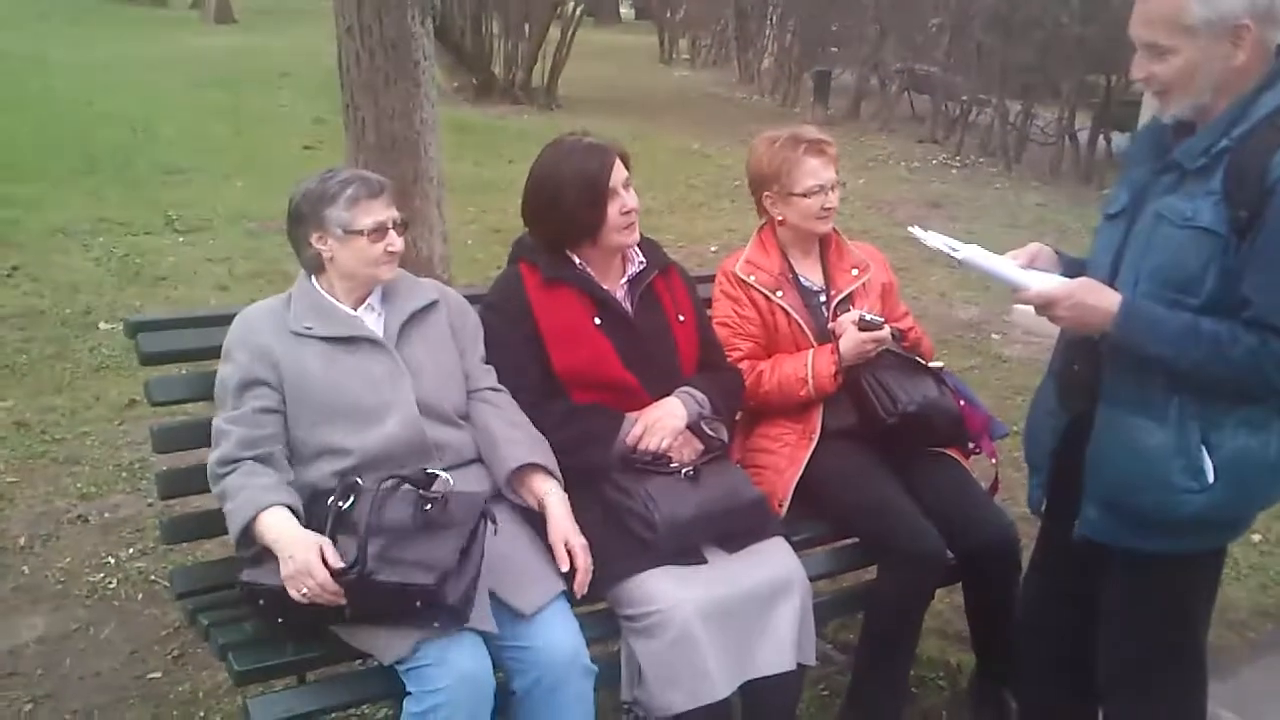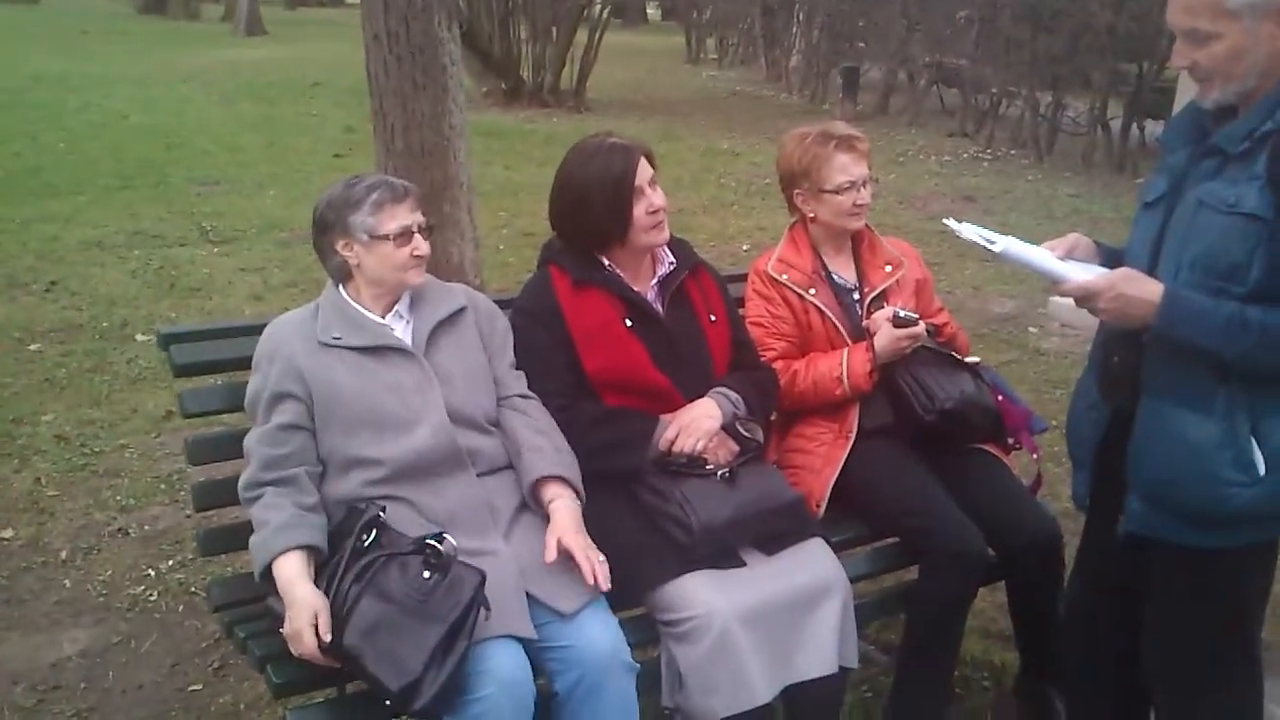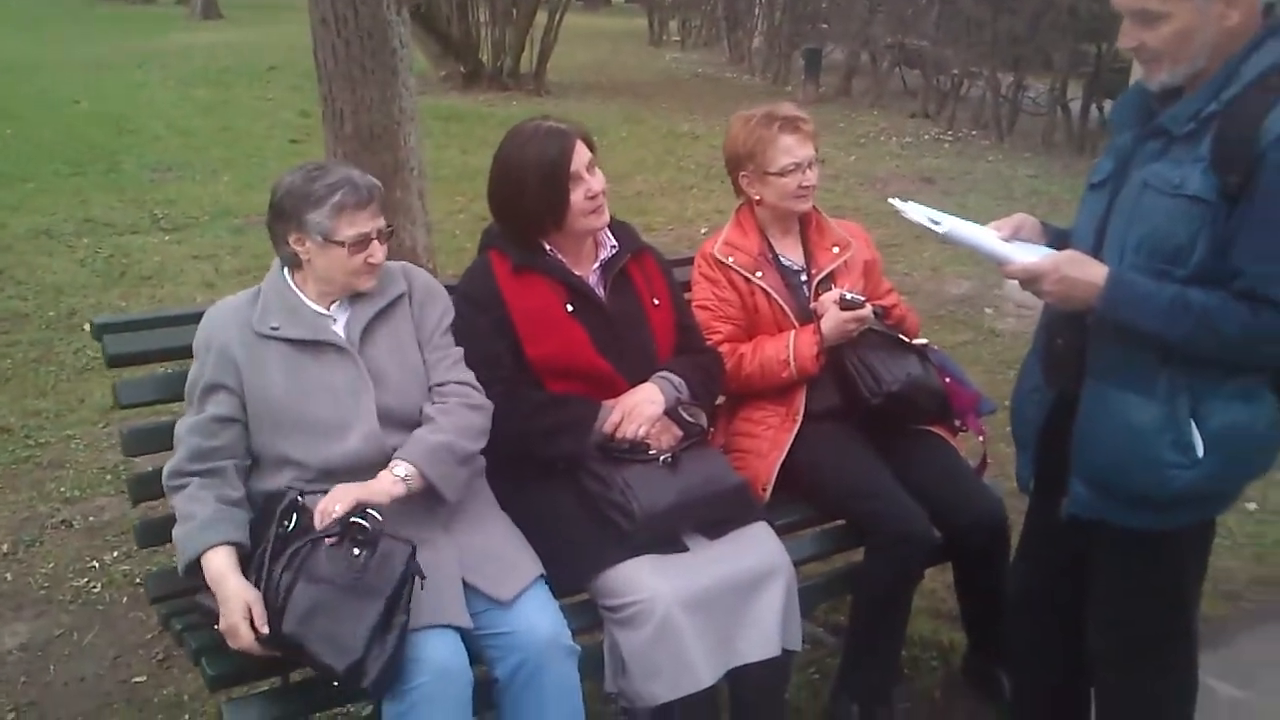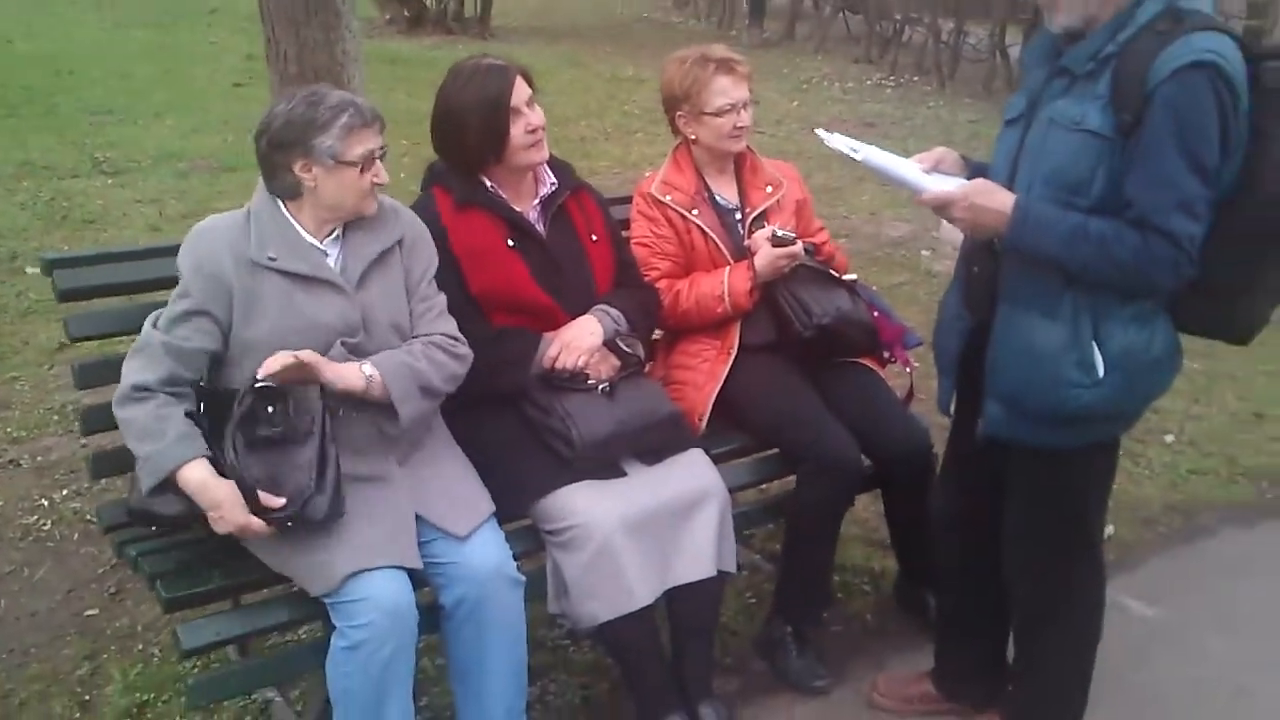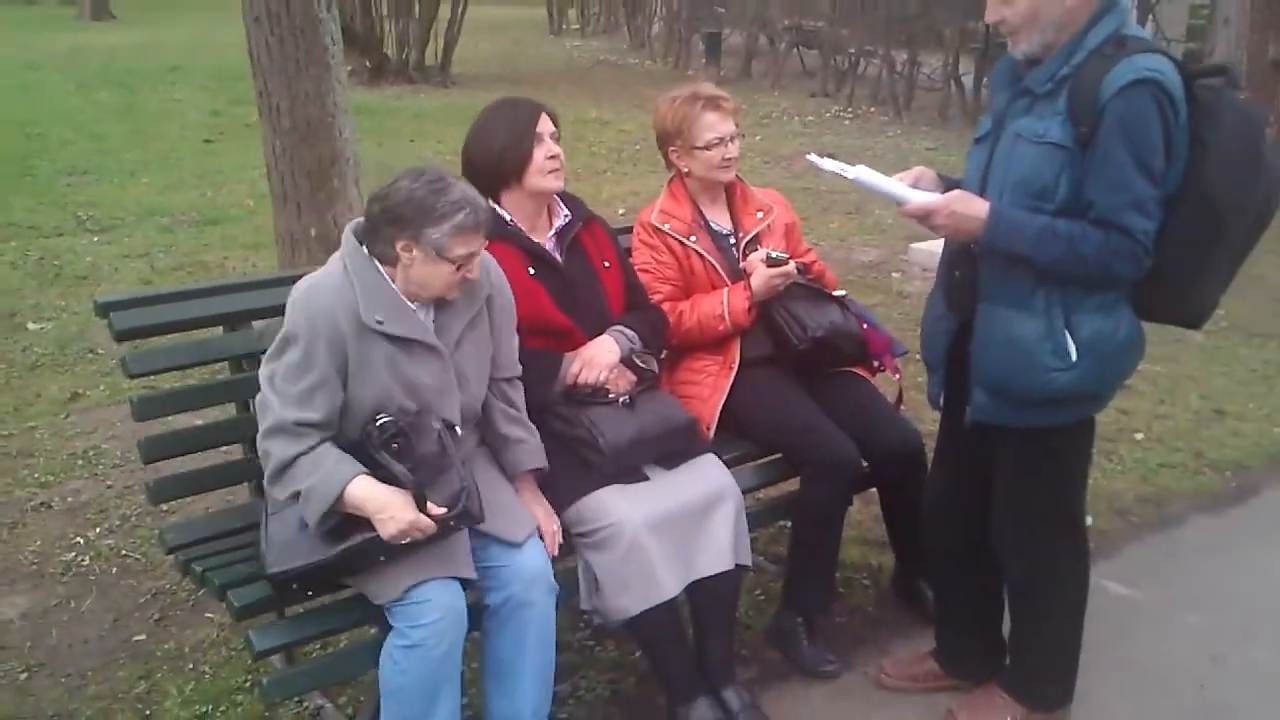
dt=1s
person 1, frame 1
right shoulder: (1165, 140)
left wrist: (1120, 319)
right wrist: (1066, 269)
left hip: (1172, 482)
right hip: (1091, 450)
right knee: (1048, 645)
person 1, frame 2
right shoulder: (1197, 129)
left wrist: (1164, 308)
right wrist: (1101, 259)
left hip: (1217, 474)
right hip: (1133, 449)
right knee: (1094, 646)
person 1, frame 3
right shoulder: (1151, 107)
left wrist: (1108, 293)
right wrist: (1052, 240)
left hip: (1160, 452)
right hip: (1077, 422)
left knee: (1137, 655)
right knee: (1041, 615)
person 1, frame 4
left shoulder: (1184, 69)
left elbow: (1164, 254)
left wrist: (1014, 219)
right wrist: (970, 174)
left hip: (1071, 369)
right hip: (995, 344)
left knee: (1049, 558)
right knee: (966, 524)
person 1, frame 5
left shoulder: (1131, 87)
right shoulder: (1024, 73)
left elbow: (1122, 249)
left wrist: (990, 224)
right wrist: (948, 189)
left hip: (1048, 358)
right hip: (980, 342)
left knee: (1035, 531)
right knee: (954, 508)
right ankle: (966, 651)
person 2, frame 1
left shoulder: (663, 274)
right shoulder: (518, 297)
left elbow: (724, 377)
right elbow: (524, 417)
left wrist: (684, 404)
right wrist: (630, 431)
left hip: (685, 471)
right hip: (591, 483)
left knee: (782, 577)
right knee: (674, 605)
person 2, frame 2
left shoulder: (693, 275)
right shoulder: (547, 300)
left elbow: (759, 376)
right elbow: (555, 424)
left wrist: (719, 403)
right wrist: (663, 433)
left hip: (719, 473)
right hip: (621, 487)
left knee: (822, 578)
right knee: (712, 610)
person 2, frame 3
left shoulder: (637, 259)
right shoulder: (488, 288)
left elbow: (704, 361)
right elbow: (498, 414)
left wrist: (663, 388)
right wrist: (606, 417)
left hip: (663, 457)
right hip: (561, 475)
left knee: (765, 562)
right knee: (653, 595)
person 2, frame 4
left shoulder: (575, 195)
right shoulder: (436, 219)
left elbow: (641, 293)
left wrist: (600, 322)
right wrist: (550, 351)
left hip: (601, 387)
right hip: (503, 405)
left knee: (700, 487)
right knee: (595, 518)
person 2, frame 5
left shoulder: (586, 227)
left elbow: (650, 315)
left wrist: (616, 341)
right wrist: (570, 369)
left hip: (616, 401)
right hip: (533, 420)
left knee: (715, 488)
right knee: (622, 519)
person 3, frame 1
left shoulder: (867, 262)
right shoulder: (742, 279)
left elbow: (913, 343)
right elbow: (742, 381)
left wrist: (882, 342)
right wrist: (835, 357)
right hip: (805, 438)
left knee: (994, 537)
right knee: (918, 548)
person 3, frame 2
left shoulder: (900, 258)
right shoulder: (773, 277)
left elbow: (950, 339)
right elbow: (776, 382)
left wrist: (917, 341)
right wrist: (870, 355)
right hip: (842, 437)
left knee: (1036, 534)
right knee: (958, 547)
person 3, frame 3
left shoulder: (849, 240)
right shoulder: (721, 261)
left elbow: (898, 319)
right elbow: (723, 366)
left wrist: (868, 325)
right wrist: (816, 338)
right hip: (789, 420)
left knee: (981, 514)
right knee: (904, 528)
left ankle: (992, 658)
person 3, frame 4
left shoulder: (781, 179)
right shoulder: (658, 200)
left elbow: (826, 253)
right elbow: (662, 301)
left wrist: (804, 260)
right wrist: (750, 273)
left hip: (804, 334)
right hip: (724, 353)
left knee: (908, 442)
right knee: (835, 457)
left ankle: (921, 581)
right ankle: (789, 626)
person 3, frame 5
left shoulder: (770, 206)
right shoulder: (657, 229)
left elbow: (815, 273)
right elbow: (666, 323)
left wrist: (795, 279)
right wrist: (747, 293)
right hip: (725, 368)
left knee: (901, 443)
right knee: (835, 457)
left ankle: (916, 572)
right ankle: (798, 617)
person 4, frame 1
left shoulder: (441, 305)
right shoulder: (262, 332)
left elbow: (488, 404)
right elbow: (246, 460)
left wrist: (550, 497)
right wrist: (288, 536)
left knee: (561, 654)
right knee: (457, 672)
person 4, frame 2
left shoulder: (470, 310)
right shoulder: (291, 344)
left elbow: (519, 410)
right elbow: (281, 480)
left wrist: (563, 506)
right wrist: (295, 585)
left hip: (511, 520)
left knee: (601, 654)
person 4, frame 3
left shoulder: (414, 291)
right shoulder: (232, 330)
left elbow: (464, 405)
right elbow: (205, 472)
left wrist: (390, 482)
right wrist: (226, 580)
left hip: (445, 506)
left knee: (541, 639)
right knee: (435, 666)
person 4, frame 4
left shoulder: (398, 228)
right shoulder: (221, 251)
left elbow: (447, 351)
right elbow: (148, 389)
left wrist: (348, 375)
right wrist: (207, 486)
left hip: (408, 445)
left knee: (489, 573)
right knee: (380, 602)
person 4, frame 5
left shoulder: (483, 280)
right shoulder: (323, 306)
left elbow: (502, 388)
right elbow: (289, 443)
left wrist: (526, 487)
right wrist: (373, 499)
left hip: (459, 467)
right hip: (360, 495)
left knee: (529, 575)
right knee: (434, 605)
